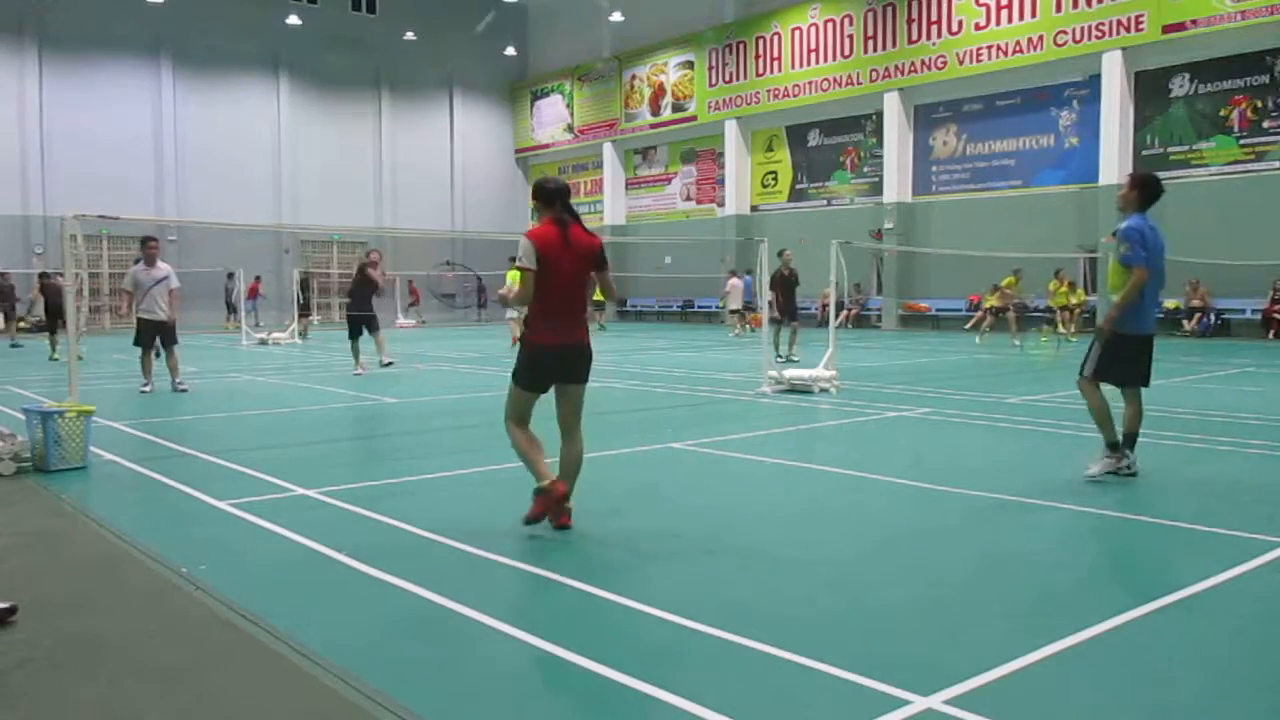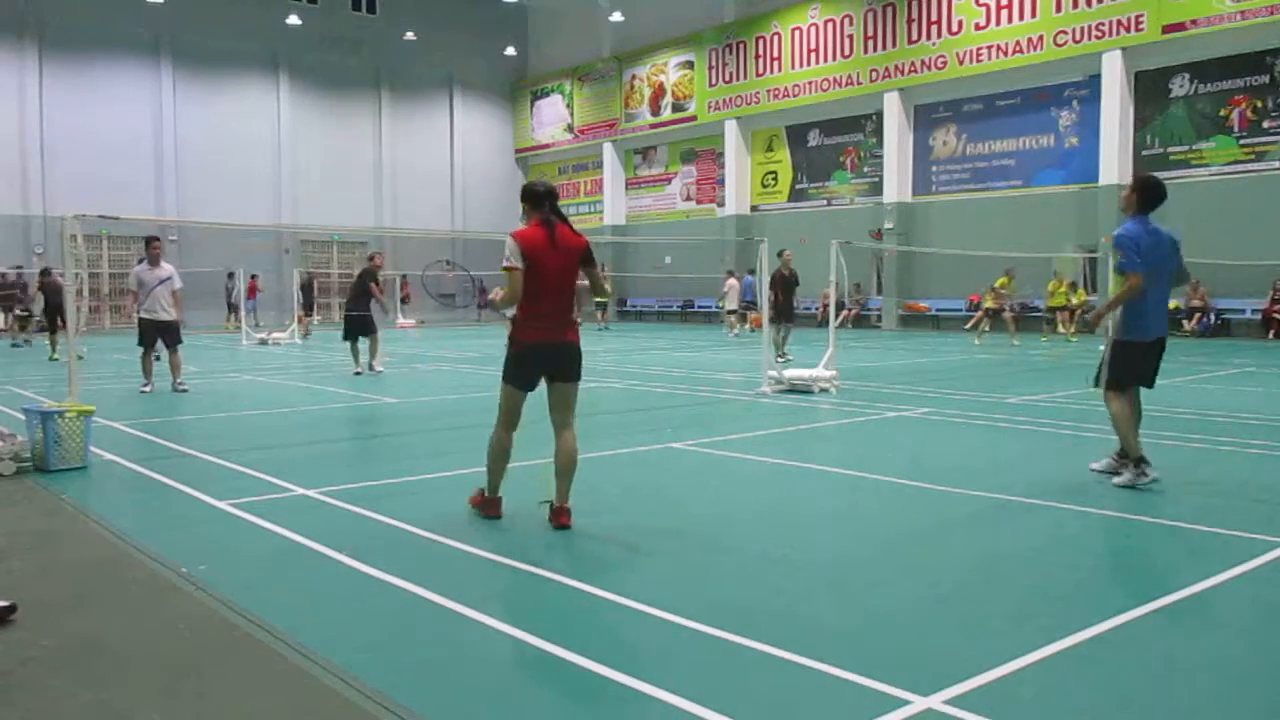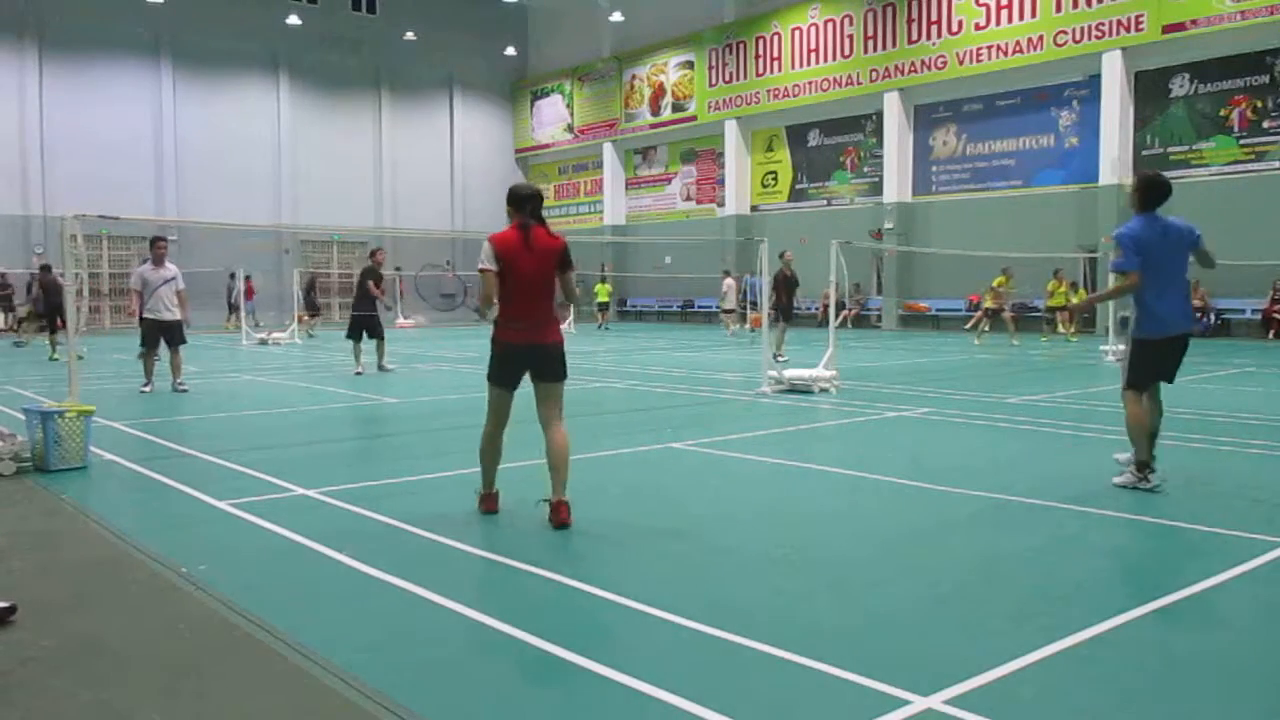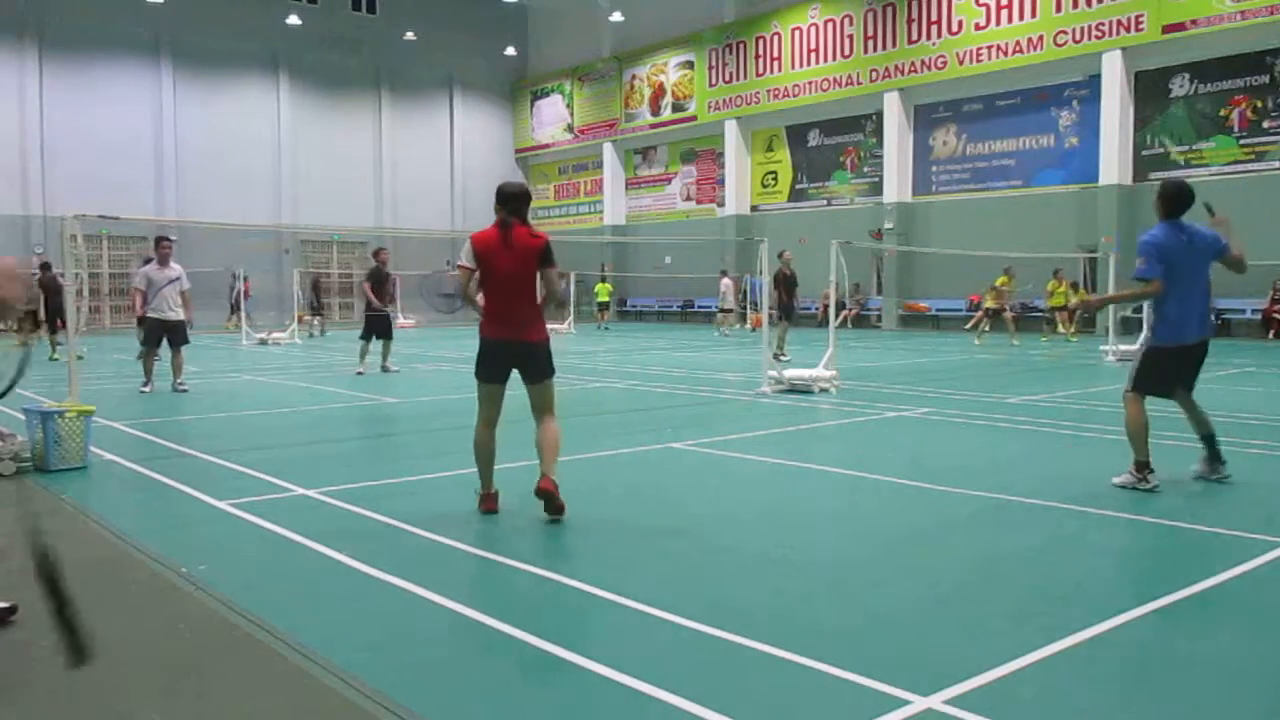
dt=0.2s
person 1, frame 1
left shoulder: (533, 239)
right shoulder: (591, 242)
left elbow: (526, 297)
right elbow: (611, 295)
left wrist: (507, 297)
left hip: (540, 345)
right hip: (577, 345)
left knee: (516, 421)
right knee: (571, 429)
left ankle: (549, 486)
right ankle: (561, 506)
person 1, frame 2
left shoulder: (520, 240)
right shoulder: (578, 241)
left elbow: (514, 296)
right elbow: (601, 290)
left wrist: (496, 299)
left hip: (527, 342)
right hip: (566, 343)
left knee: (506, 424)
right knee: (564, 426)
left ankle: (491, 497)
right ankle: (562, 507)
person 1, frame 3
left shoulder: (496, 243)
right shoulder: (557, 243)
left elbow: (488, 297)
right elbow: (572, 296)
left wrist: (482, 308)
left hip: (509, 342)
right hip: (548, 342)
left knee: (495, 423)
right knee: (554, 423)
left ankle: (488, 494)
right ankle: (560, 502)
person 1, frame 4
left shoulder: (478, 241)
right shoulder: (539, 241)
left elbow: (462, 289)
right elbow: (554, 294)
left hip: (494, 339)
right hip: (533, 338)
left knee: (487, 420)
right knee: (547, 416)
left ankle: (487, 493)
right ankle: (548, 479)
person 2, frame 1
left shoulder: (1129, 228)
right shoulder: (1151, 230)
left elbow: (1140, 276)
left wrist: (1112, 313)
left hip: (1123, 325)
right hip: (1143, 325)
left knee: (1088, 381)
right knee: (1130, 390)
left ankle: (1114, 451)
right ankle: (1123, 457)
person 2, frame 2
left shoulder: (1126, 234)
right shoulder: (1164, 236)
left elbow: (1135, 282)
right elbow: (1182, 277)
left wrist: (1103, 310)
left hip: (1130, 330)
right hip: (1156, 329)
left knee: (1113, 394)
right knee: (1130, 391)
left ankle: (1138, 464)
right ankle: (1125, 458)
person 2, frame 3
left shoulder: (1128, 233)
right shoulder: (1181, 229)
left elbow: (1132, 281)
right elbow: (1209, 262)
left wrist: (1094, 300)
left hip: (1149, 327)
right hip: (1180, 326)
left knee: (1132, 394)
right knee: (1151, 388)
left ankle: (1143, 471)
right ankle: (1144, 453)
person 2, frame 4
left shoulder: (1151, 241)
right shoulder: (1206, 236)
left elbow: (1154, 289)
right elbow: (1240, 266)
left wrist: (1105, 300)
right wrist: (1225, 233)
left hip: (1165, 336)
right hip: (1198, 335)
left knee: (1133, 396)
right knee: (1183, 396)
left ankle: (1142, 471)
right ankle: (1214, 461)
